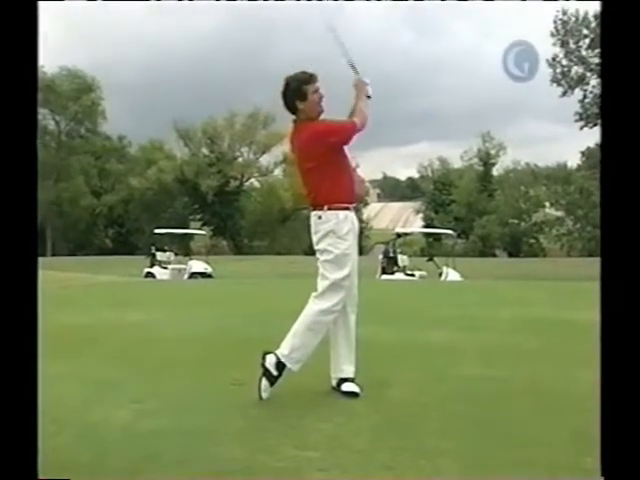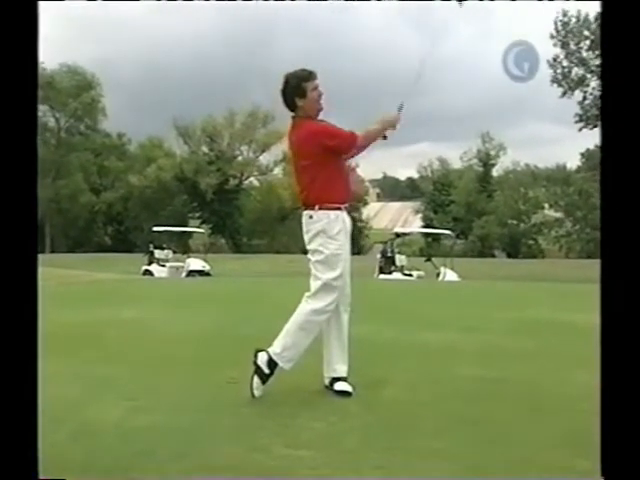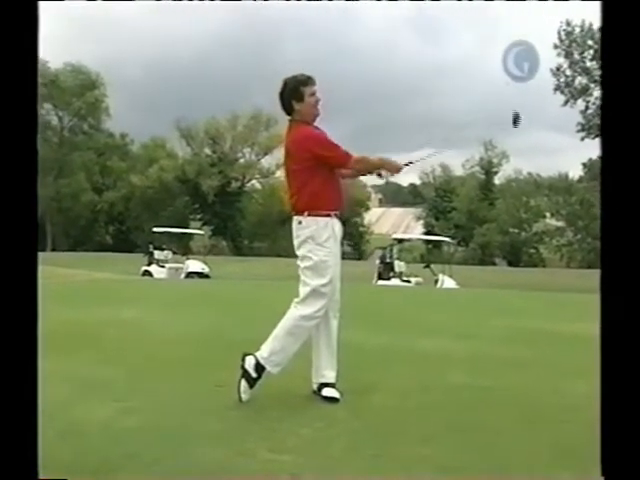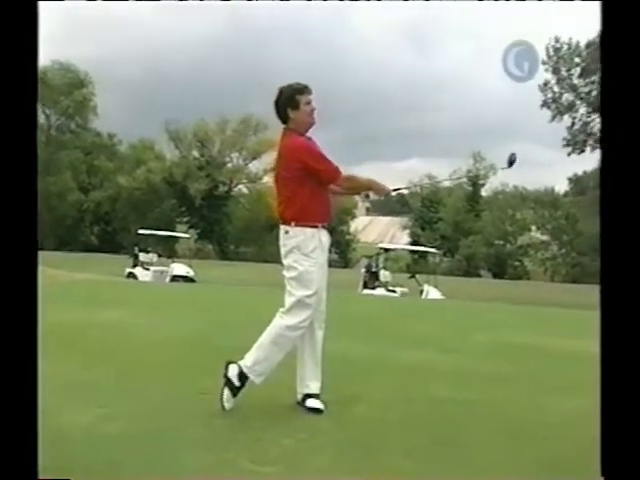
dt=0.4s
person 1, frame 1
left shoulder: (303, 133)
right shoulder: (318, 133)
left elbow: (347, 126)
right elbow: (358, 123)
right wrist: (360, 94)
left hip: (338, 218)
right hip: (334, 220)
left knee: (346, 300)
right knee: (330, 298)
left ankle: (342, 374)
right ankle: (279, 361)
person 1, frame 2
left shoulder: (304, 130)
right shoulder: (315, 131)
left elbow: (343, 151)
right elbow: (358, 141)
left wrist: (377, 131)
right wrist: (385, 124)
left hip: (332, 218)
right hip: (327, 219)
left knee: (339, 299)
right knee: (323, 297)
left ankle: (335, 373)
right ankle: (272, 358)
person 1, frame 3
left shoulder: (303, 135)
right shoulder: (308, 137)
left elbow: (338, 170)
right elbow: (352, 163)
left wrist: (375, 167)
right wrist: (383, 163)
left hip: (324, 225)
right hip: (316, 226)
left knee: (328, 305)
right knee: (312, 303)
left ankle: (324, 378)
right ankle: (260, 363)
person 1, frame 4
left shoulder: (297, 144)
right shoulder: (300, 147)
left elbow: (327, 185)
right elbow: (342, 181)
left wrist: (363, 189)
right wrist: (373, 186)
left hip: (313, 237)
right hip: (303, 237)
left knee: (314, 316)
right knee: (297, 314)
left ankle: (308, 389)
right ankle: (243, 371)
